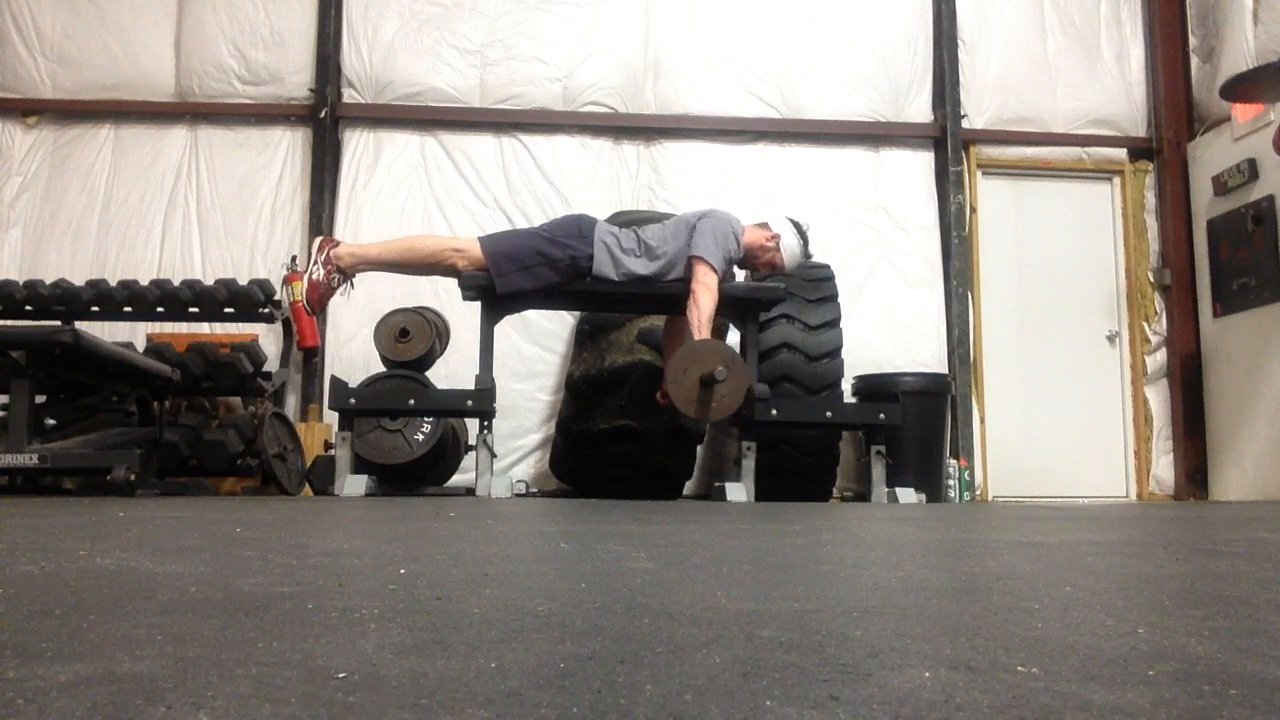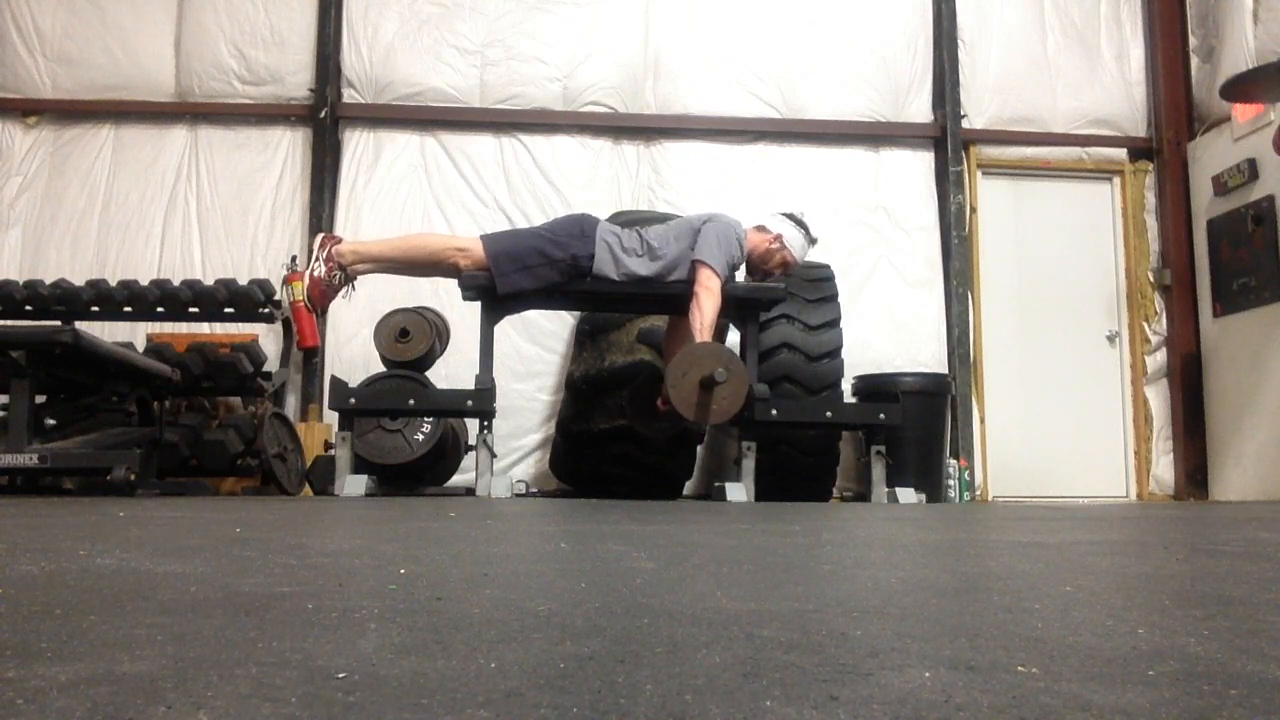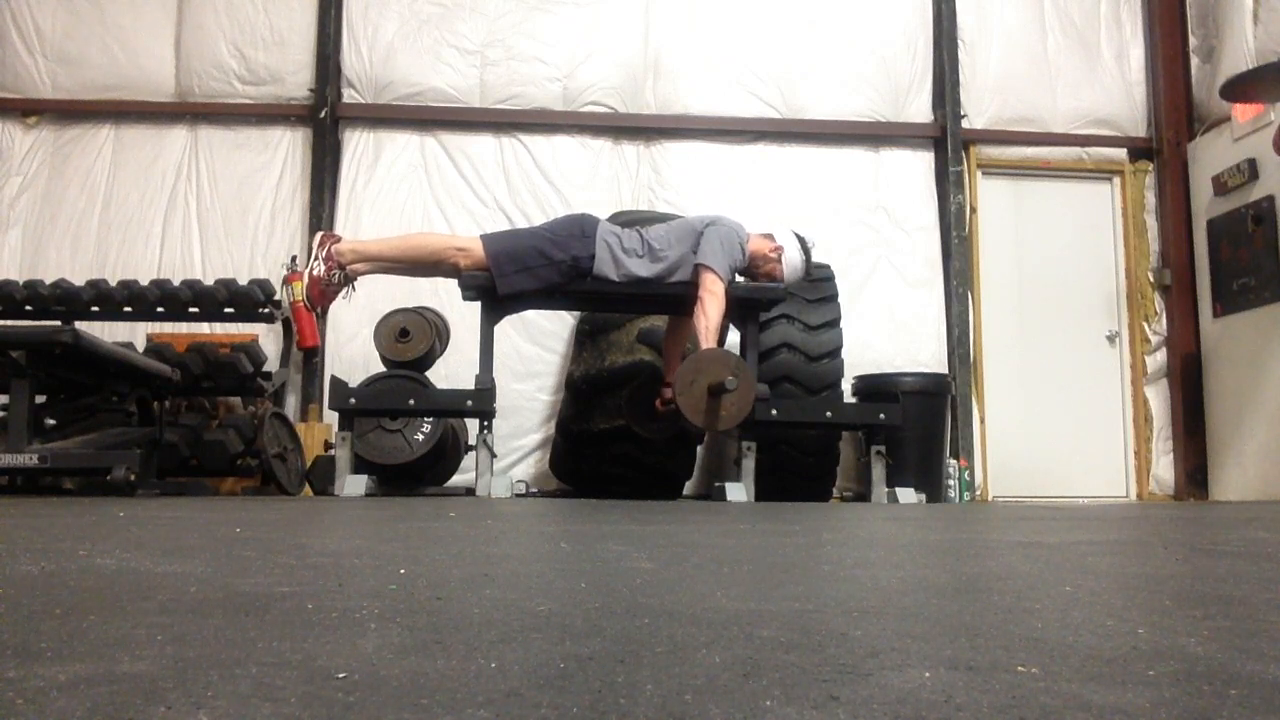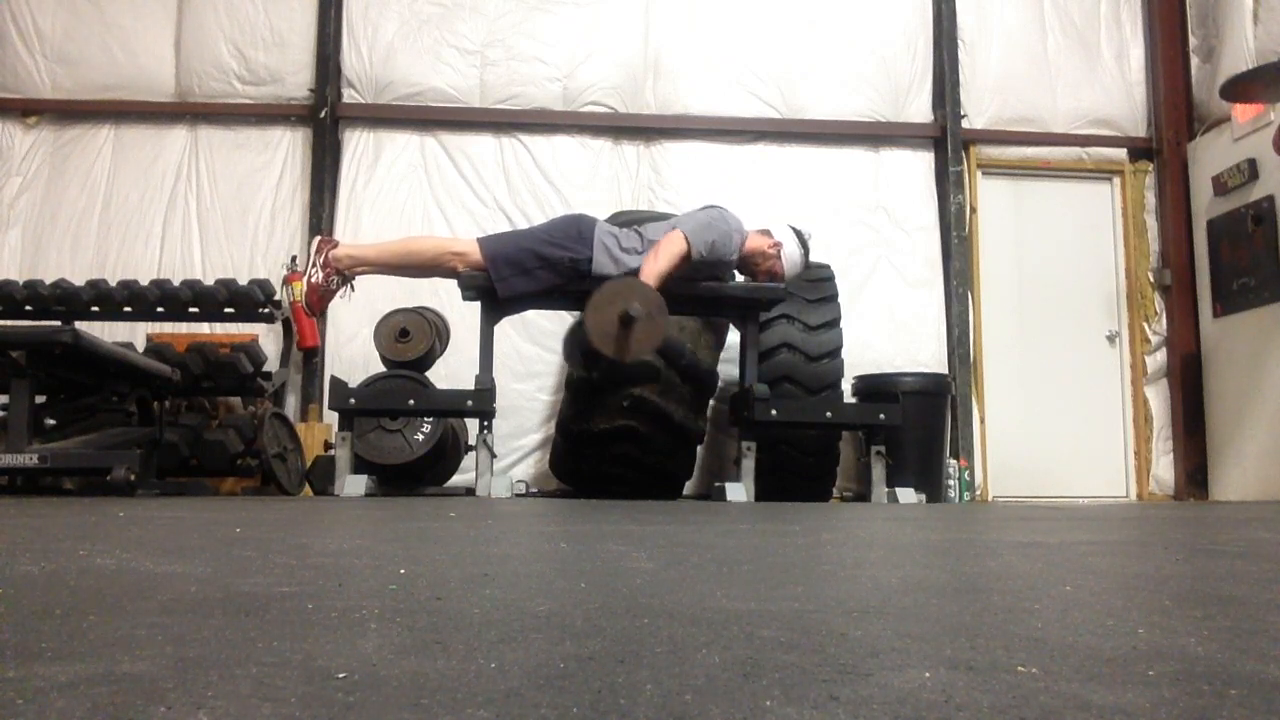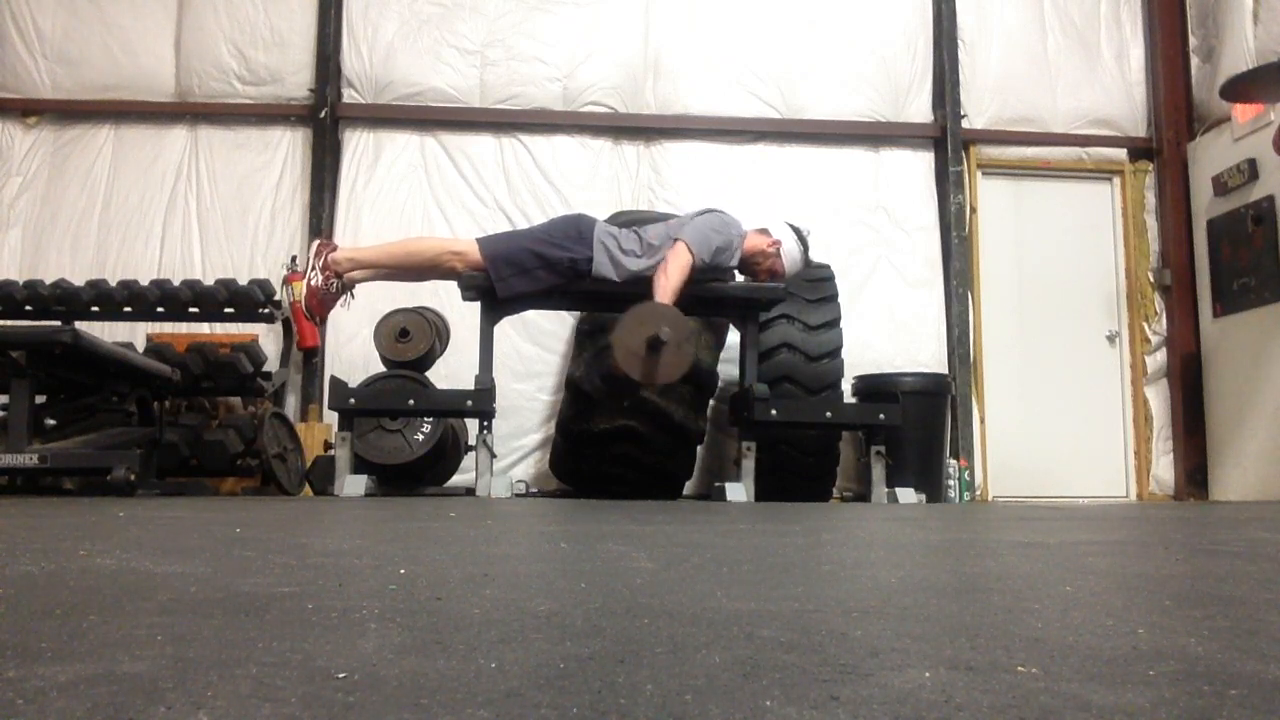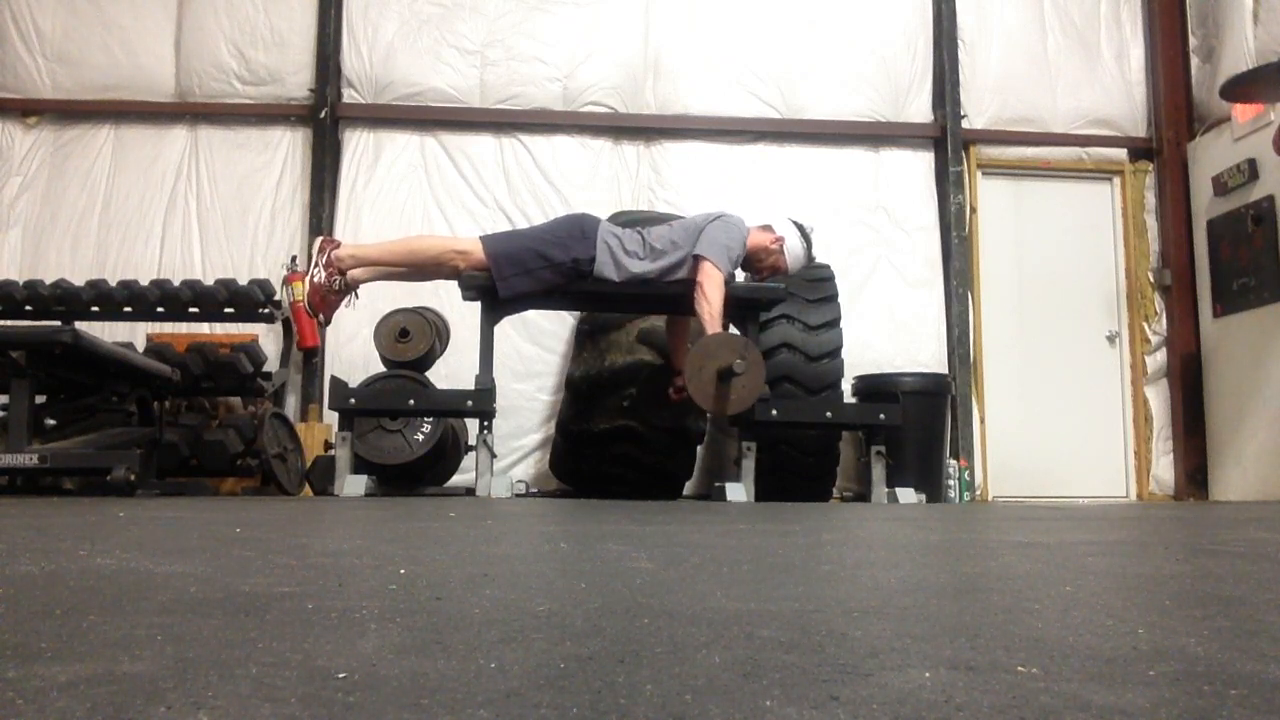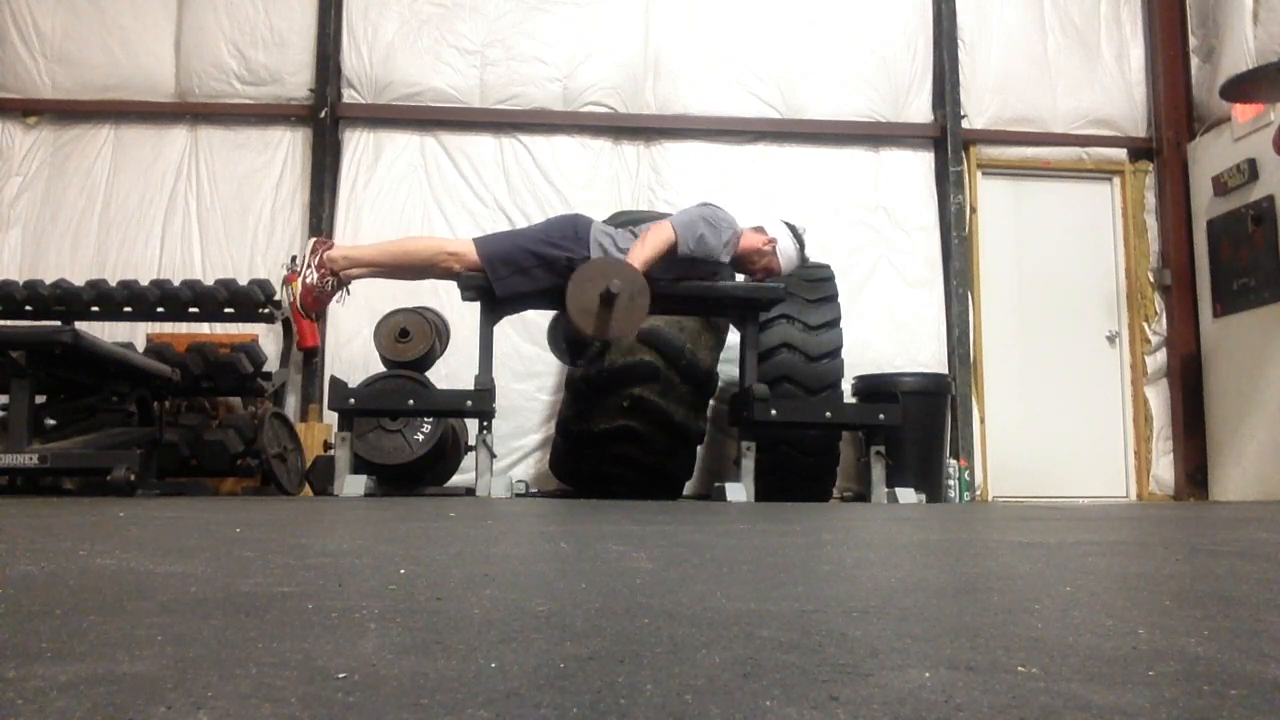
dt=0.7s
person 1, frame 1
left shoulder: (723, 256)
right shoulder: (723, 226)
left elbow: (679, 314)
right elbow: (701, 291)
left hip: (585, 263)
right hip: (581, 249)
left knee: (461, 262)
right knee: (463, 256)
left ankle: (347, 263)
right ankle: (340, 255)
person 1, frame 2
left shoulder: (721, 255)
right shoulder: (727, 235)
left elbow: (681, 321)
right elbow: (703, 299)
left hip: (589, 264)
right hip: (584, 253)
left knee: (469, 258)
right knee: (466, 255)
left ankle: (346, 261)
right ankle: (343, 254)
person 1, frame 3
left shoulder: (717, 257)
right shoulder: (729, 235)
left elbow: (682, 315)
right elbow: (709, 299)
left wrist: (669, 382)
left hip: (587, 261)
right hip: (583, 247)
left knee: (463, 260)
right knee: (463, 255)
left ankle: (348, 269)
right ankle: (342, 252)
person 1, frame 4
left shoulder: (723, 263)
right shoulder: (726, 226)
left elbow: (681, 278)
right elbow: (668, 247)
left hip: (586, 262)
right hip: (581, 248)
left knee: (457, 262)
right knee: (461, 257)
left ankle: (344, 265)
right ankle: (339, 257)
person 1, frame 5
left shoulder: (724, 261)
right shoulder: (725, 228)
left elbow: (670, 276)
right elbow: (673, 262)
left hip: (585, 264)
right hip: (581, 248)
left knee: (458, 264)
right knee: (461, 256)
left ankle: (345, 277)
right ankle: (338, 259)
person 1, frame 6
left shoulder: (721, 253)
right shoulder: (731, 229)
left elbow: (680, 308)
right elbow: (705, 287)
left wrist: (681, 372)
left hip: (586, 261)
right hip: (585, 247)
left knee: (460, 263)
right knee: (464, 255)
left ankle: (348, 278)
right ankle: (342, 256)
person 1, frame 7
left shoulder: (719, 261)
right shoulder: (718, 224)
left elbow: (668, 273)
right elbow: (657, 234)
left hip: (586, 269)
right hip: (577, 248)
left knee: (455, 262)
right knee: (458, 256)
left ankle: (339, 274)
right ankle: (334, 257)
